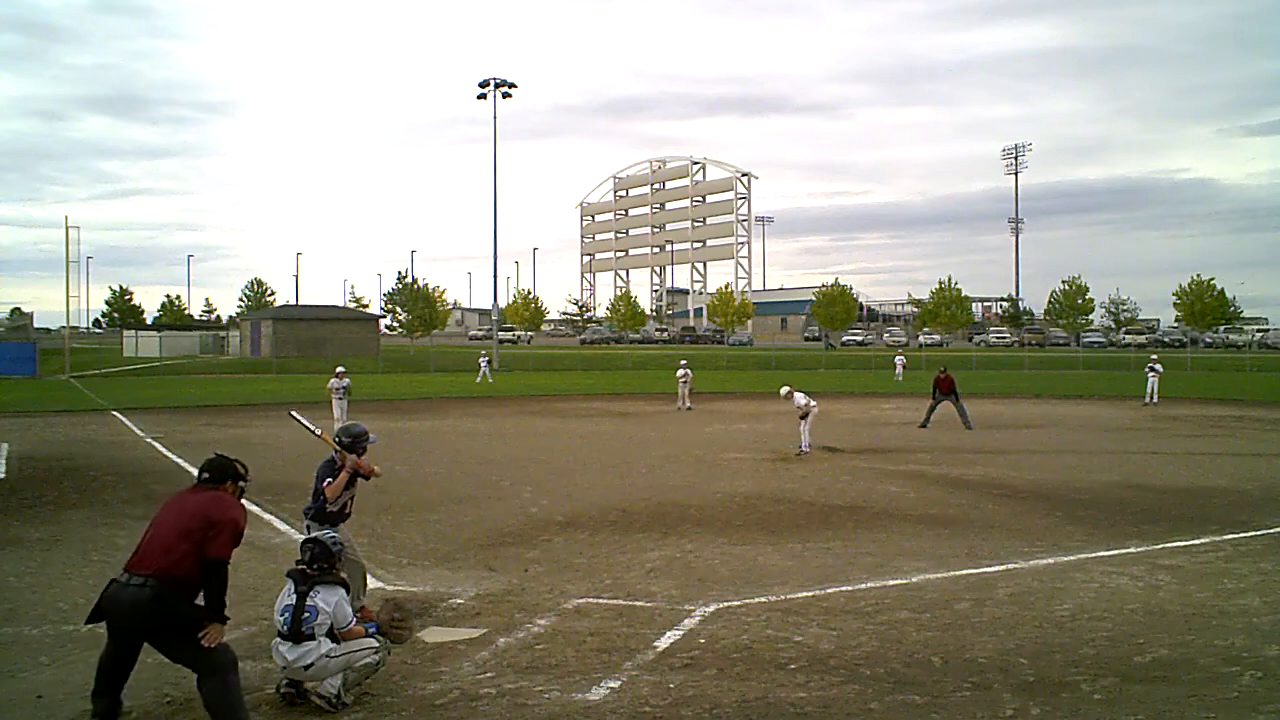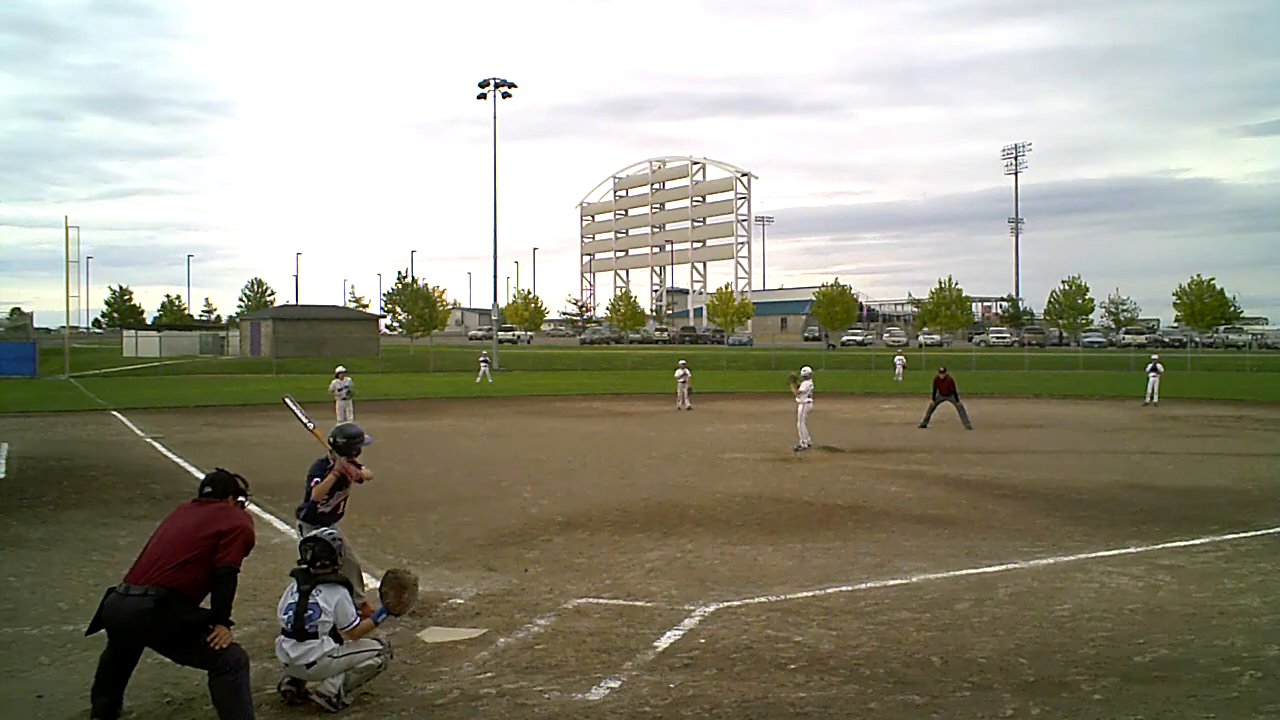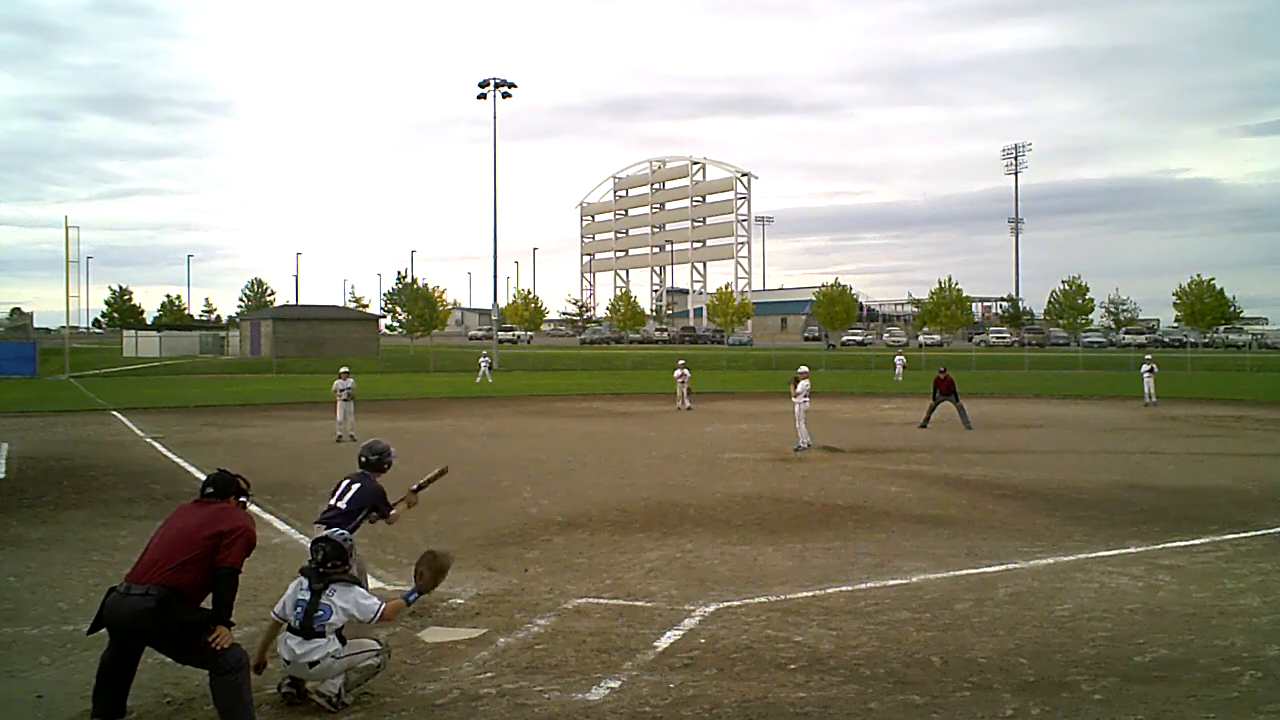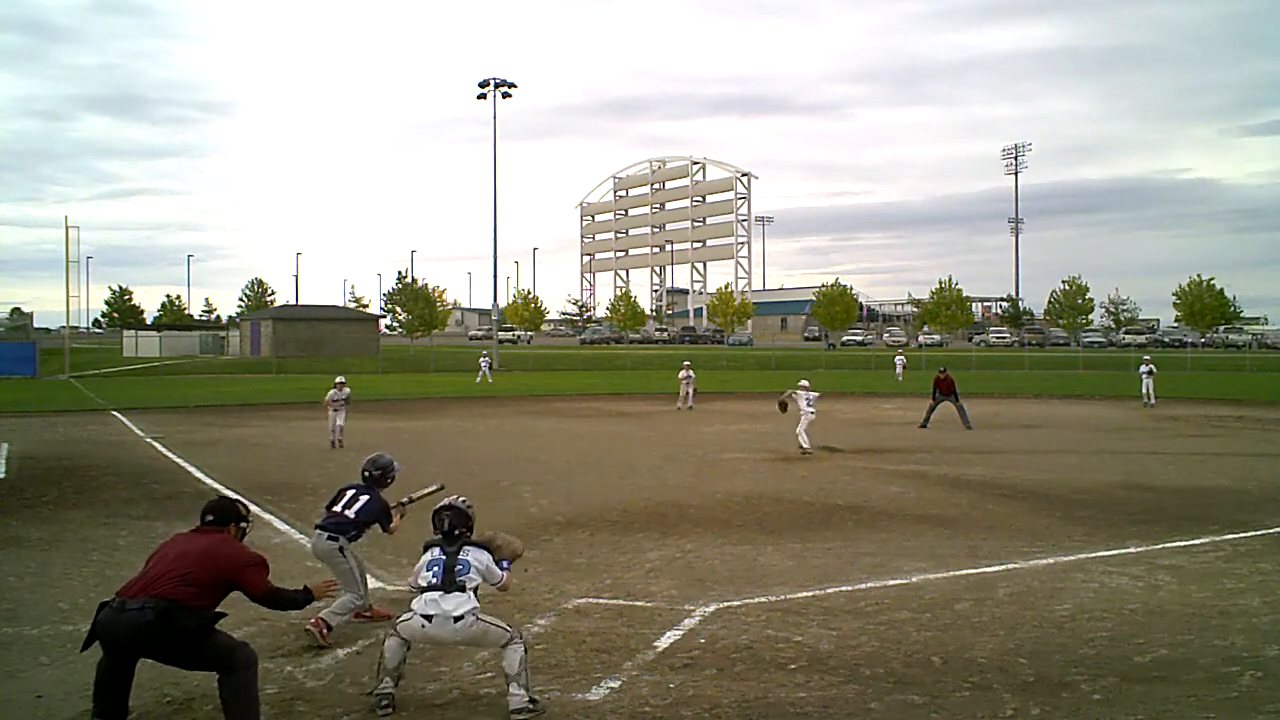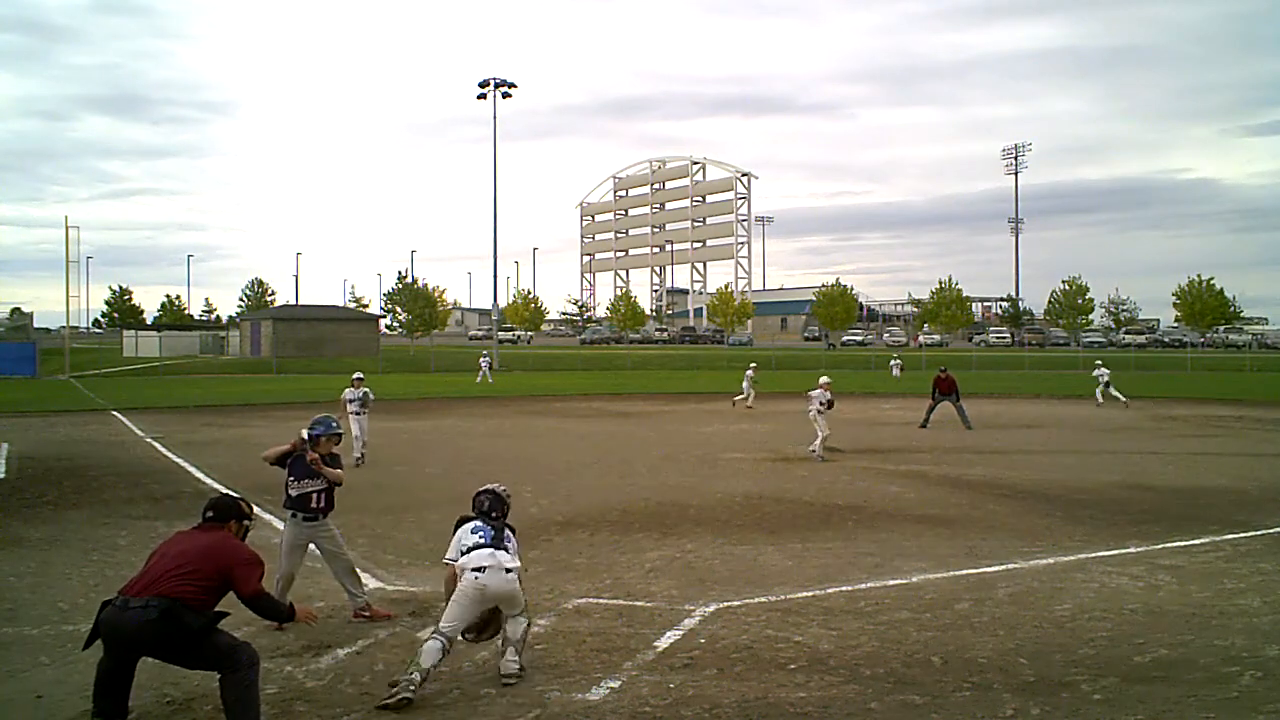
dt=1s
person 1, frame 1
left shoulder: (178, 500)
right shoulder: (230, 508)
right elbow: (216, 566)
right wrist: (216, 618)
left hip: (118, 596)
right hip: (155, 604)
left knee: (119, 653)
right knee: (219, 663)
person 1, frame 2
left shoulder: (181, 511)
right shoulder: (237, 520)
right elbow: (225, 574)
right wrist: (221, 622)
left hip: (116, 605)
right hip: (155, 610)
left knee: (120, 650)
right knee: (230, 662)
person 1, frame 3
left shoulder: (183, 512)
right shoulder: (239, 521)
right elbow: (226, 575)
right wrist: (222, 622)
left hip: (117, 604)
right hip: (156, 609)
left knee: (120, 653)
right knee: (231, 661)
person 1, frame 4
left shoulder: (175, 541)
right shoulder: (235, 552)
right elbow: (268, 596)
right wrist: (308, 595)
left hip: (112, 619)
right hip: (153, 624)
left knee: (118, 654)
right knee: (240, 660)
person 1, frame 5
left shoulder: (176, 539)
right shoulder: (236, 550)
right elbow: (255, 599)
right wrist: (290, 613)
left hip: (114, 617)
right hip: (157, 622)
left knee: (118, 655)
right knee: (241, 660)
person 2, frame 1
left shoulder: (292, 584)
right shoulder: (334, 592)
right elbow: (348, 635)
right wrist: (373, 629)
left hip: (283, 663)
right hip: (312, 664)
right knee: (379, 647)
left ankle: (292, 683)
right ankle: (331, 689)
person 2, frame 2
left shoulder: (294, 585)
right shoulder: (336, 592)
left elbow: (288, 624)
right elbow: (355, 632)
right wrist: (384, 612)
left hip: (287, 661)
right hip: (316, 664)
right knee: (381, 650)
left ankle: (293, 682)
right ankle: (332, 690)
person 2, frame 3
left shoulder: (300, 584)
right shoulder: (350, 592)
left elbow: (275, 621)
right elbow: (386, 613)
left wrist: (260, 657)
right wrist: (417, 591)
left hip: (290, 660)
right hip: (320, 664)
right knee: (379, 652)
left ankle: (293, 681)
right ankle: (332, 690)
person 2, frame 4
left shoulder: (430, 554)
right shoulder: (480, 554)
left elbow: (414, 584)
right elbow: (504, 585)
right wrist: (506, 562)
left hip: (426, 624)
right hip: (464, 624)
left knee: (397, 634)
right knee: (513, 640)
left ankle: (384, 694)
right ankle: (519, 702)
person 2, frame 5
left shoulder: (464, 529)
right shoulder: (507, 533)
left elbow: (451, 569)
left wrist: (449, 600)
left hip: (473, 579)
right hip: (506, 579)
left knee: (443, 634)
right knee: (518, 614)
left ankle: (409, 686)
right ankle: (511, 667)
person 3, frame 1
left shoulder: (354, 462)
right shoulder: (327, 468)
left elbow: (378, 473)
right elbow: (331, 495)
left wrist: (369, 469)
right wrist: (348, 469)
left hip: (337, 526)
right hip: (318, 527)
left knee: (356, 566)
left ankle: (358, 606)
person 3, frame 2
left shoulder: (347, 465)
right shoulder: (319, 468)
left elbow: (369, 475)
right elbow: (316, 496)
left wrist: (358, 473)
right wrist: (335, 472)
left hip: (330, 525)
right hip: (311, 526)
left knee: (351, 563)
left ankle: (359, 604)
person 3, frame 3
left shoulder: (350, 478)
right shoulder: (375, 489)
right elbow: (391, 519)
right wrist: (409, 503)
left hip: (321, 529)
left knee: (357, 564)
person 3, frame 4
left shoulder: (349, 488)
right shoulder: (379, 503)
right elbow: (390, 529)
right wrist: (398, 514)
left hip: (319, 538)
right hip: (335, 544)
left knee: (358, 569)
right knee: (355, 594)
left ankle: (363, 609)
right ankle: (321, 623)
person 3, frame 5
left shoulder: (332, 459)
right shoulder: (294, 457)
left elbow: (340, 479)
right elbow: (266, 456)
left wrist: (320, 467)
right wrist: (291, 447)
left hip: (322, 524)
right hip: (296, 523)
left knee: (344, 565)
right knee: (286, 571)
left ankle: (362, 607)
